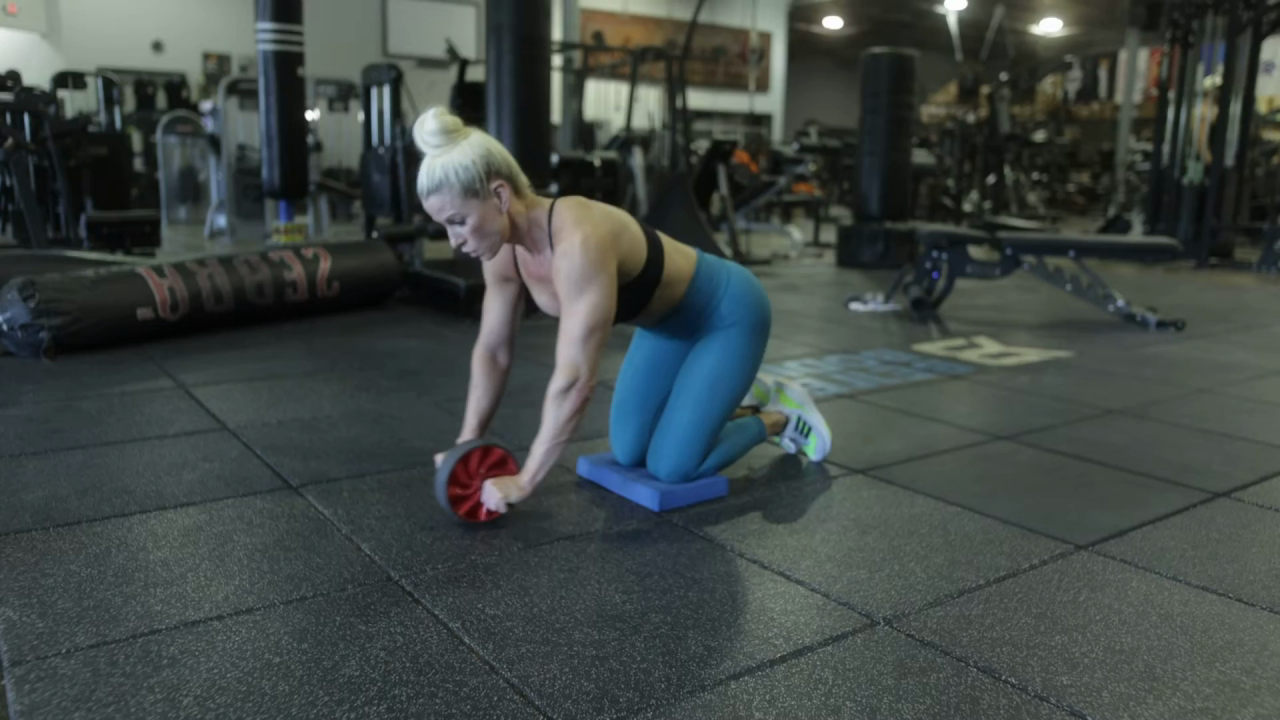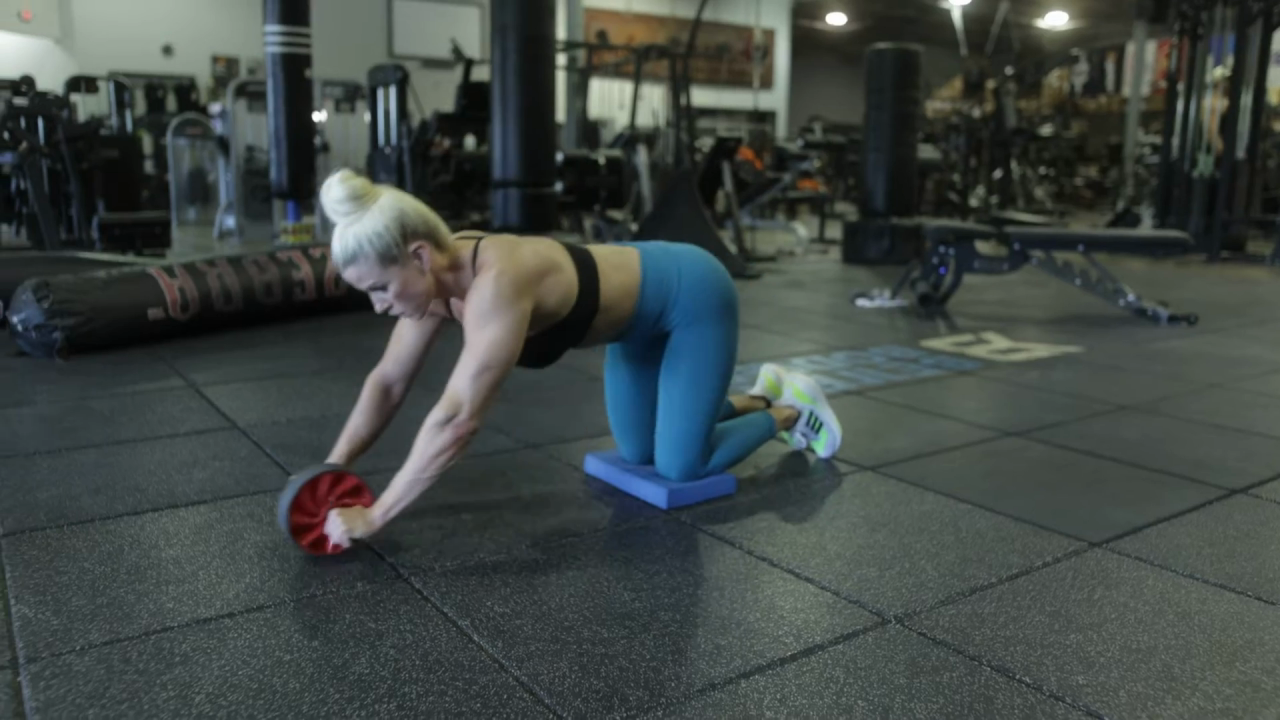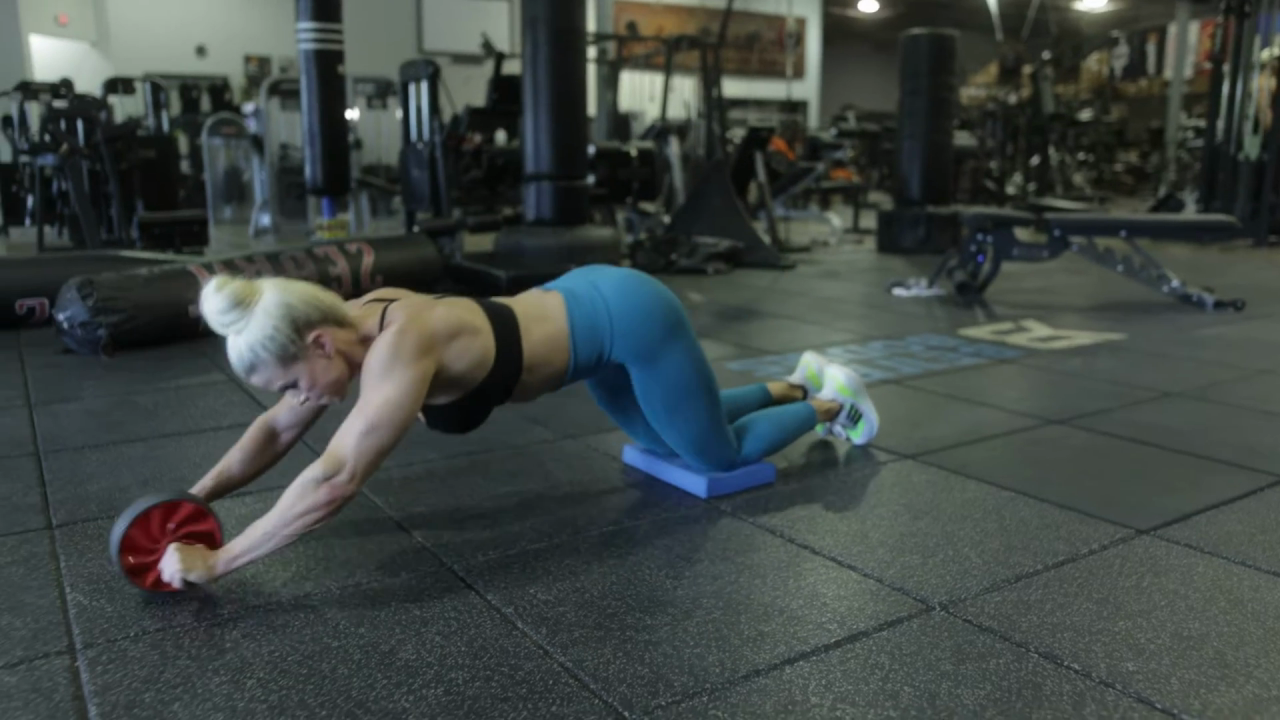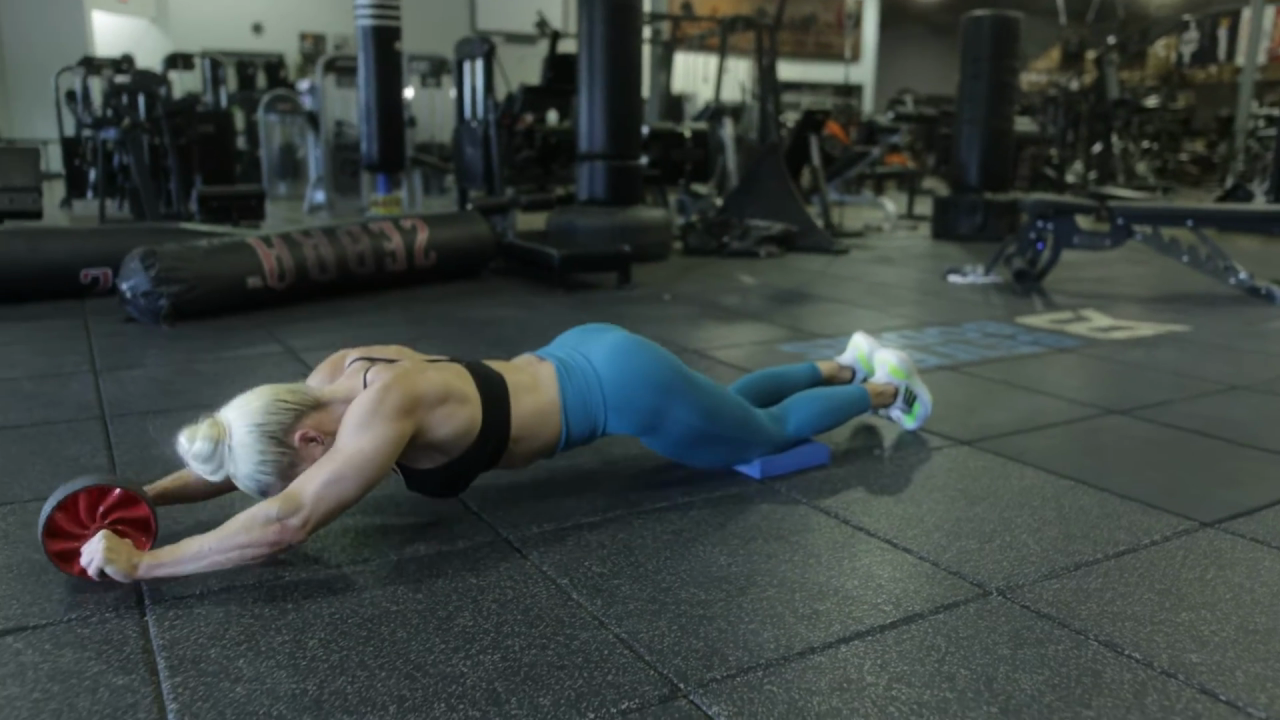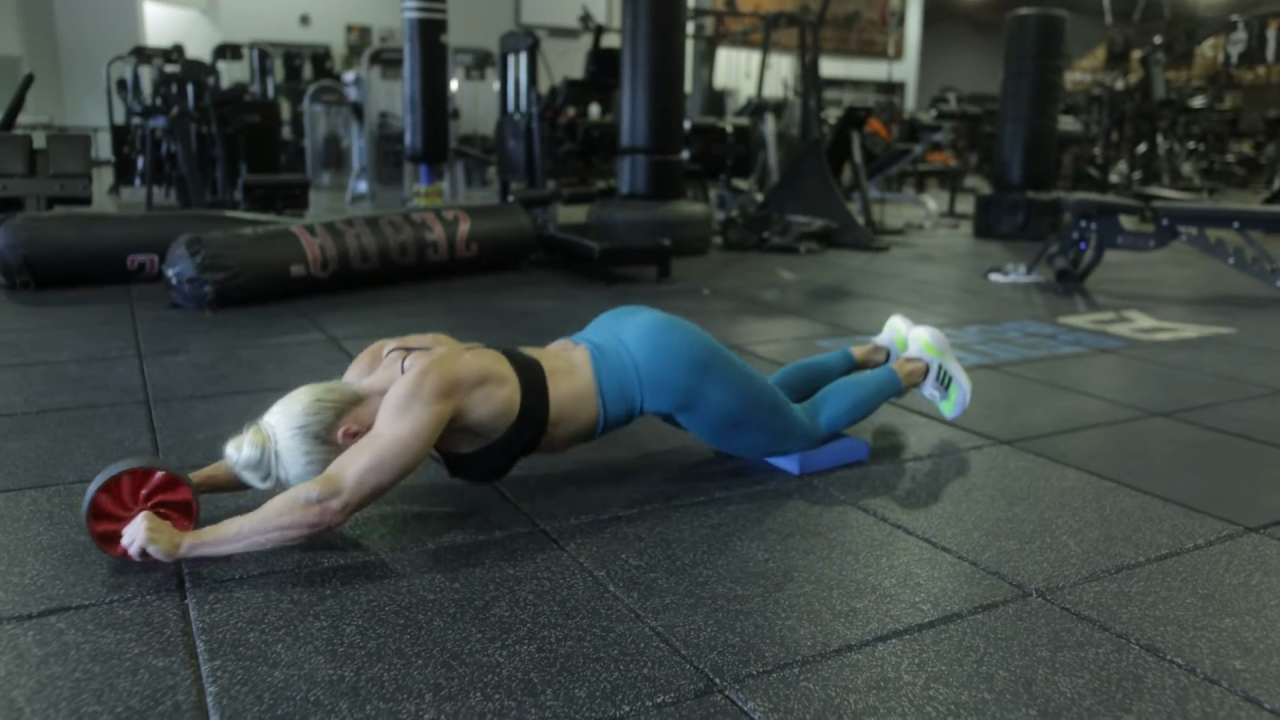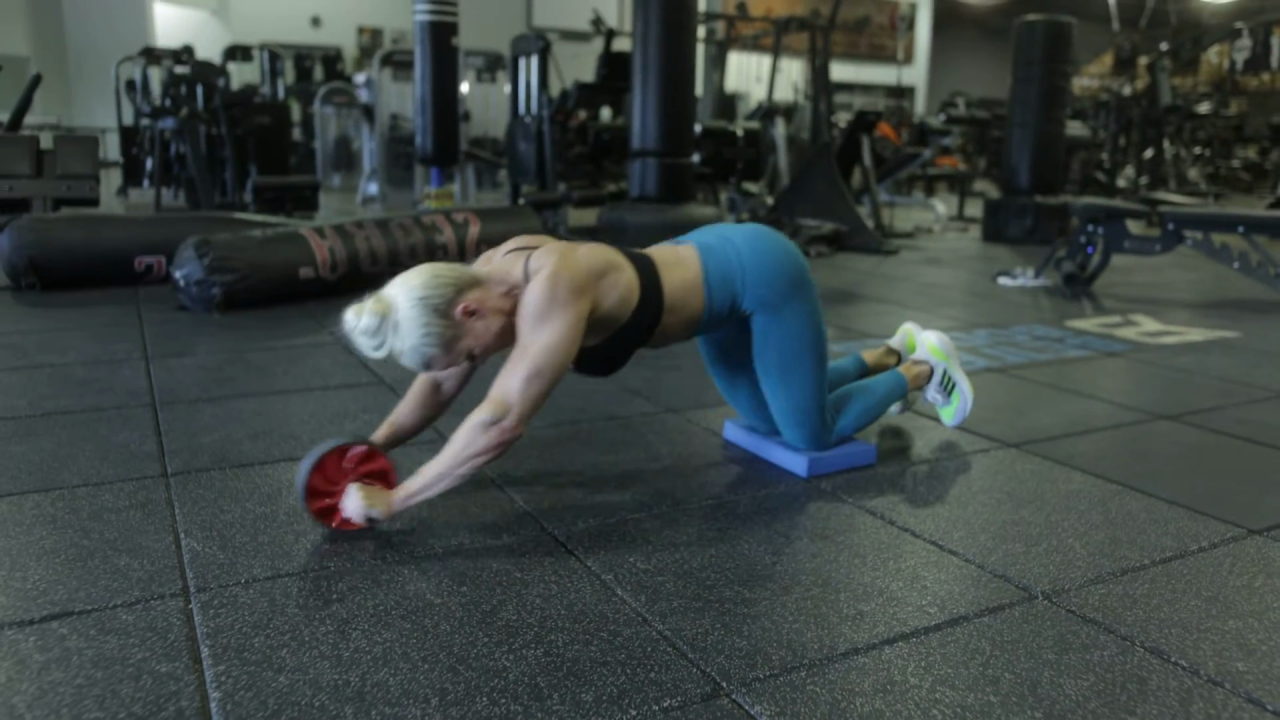
dt=0.5s
person 1, frame 1
left shoulder: (579, 240)
right shoulder: (506, 245)
left elbow: (575, 380)
right elbow: (492, 352)
left wrist: (523, 481)
right wrist: (465, 443)
left hip: (730, 313)
right hip: (670, 323)
left knee: (672, 468)
right knee: (629, 454)
left ankle: (780, 420)
right ankle: (748, 399)
person 1, frame 2
left shoulder: (498, 281)
right shoulder: (435, 272)
left elbow: (456, 419)
right elbow: (387, 382)
left wrist: (371, 518)
right wrist: (331, 472)
left hip: (690, 295)
right hip: (642, 304)
left knee: (681, 469)
right knee: (639, 455)
left ankle: (790, 412)
right ankle: (758, 397)
person 1, frame 3
left shoulder: (402, 345)
right shoulder: (354, 324)
left elbow: (333, 482)
right elbow: (277, 428)
left wrist: (212, 562)
right wrist: (194, 497)
left hip: (627, 316)
right hip: (586, 305)
left knee: (721, 455)
right knee: (669, 442)
left ankle: (832, 403)
right ankle: (792, 384)
person 1, frame 4
left shoulder: (383, 405)
right shoulder: (336, 378)
left elbow: (286, 523)
right elbow: (250, 455)
left wrist: (139, 562)
right wrist: (147, 494)
left hip: (622, 385)
right hip: (584, 357)
left knee: (768, 434)
right knee: (731, 406)
left ankle: (884, 387)
right ankle: (844, 365)
person 1, frame 5
left shoulder: (418, 392)
right shoulder: (373, 369)
left elbow: (323, 506)
right elbow: (290, 446)
left wrist: (184, 545)
right wrist: (193, 482)
left hip: (660, 362)
right hip: (622, 342)
left knee: (797, 432)
right knee: (759, 399)
left ankle: (915, 367)
right ankle: (874, 349)
person 1, frame 6
left shoulder: (551, 290)
right shoulder: (488, 276)
left elbow: (500, 423)
right elbow: (438, 384)
left wrist: (393, 498)
right wrist: (374, 445)
left hip: (761, 274)
right hip: (715, 269)
left knee: (812, 434)
right knee: (768, 422)
left ankle: (920, 369)
right ankle: (887, 355)
